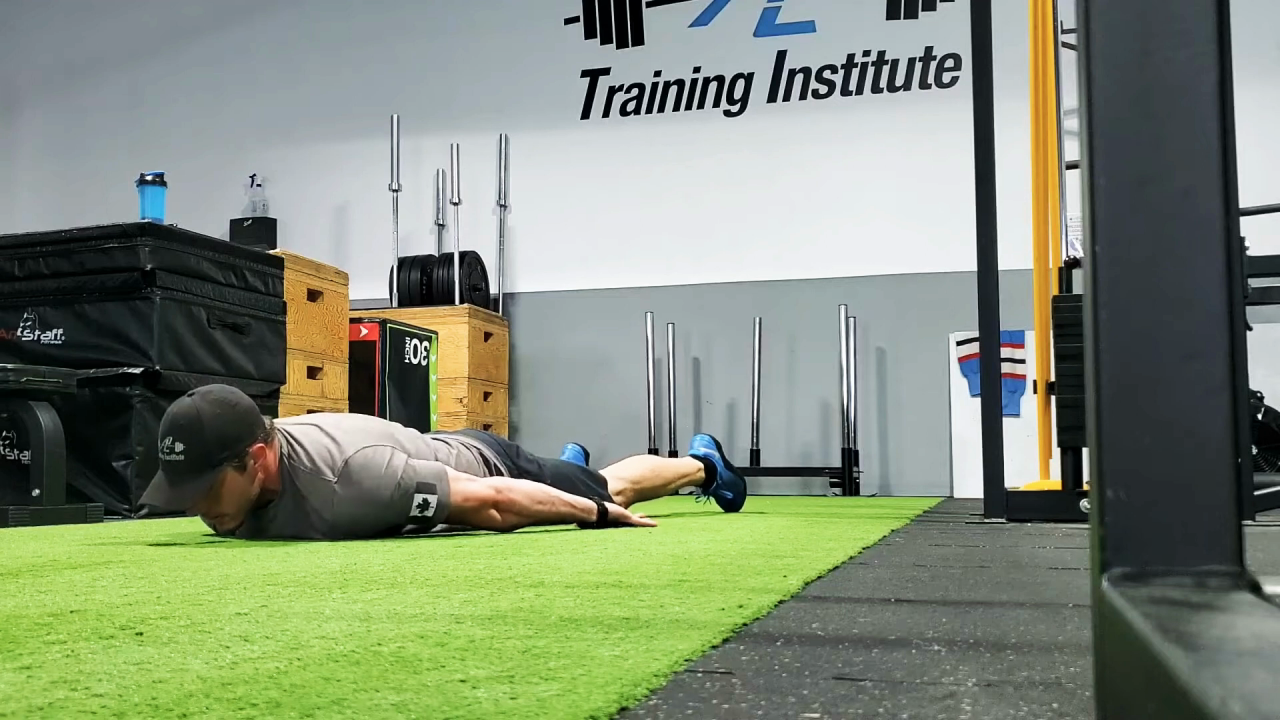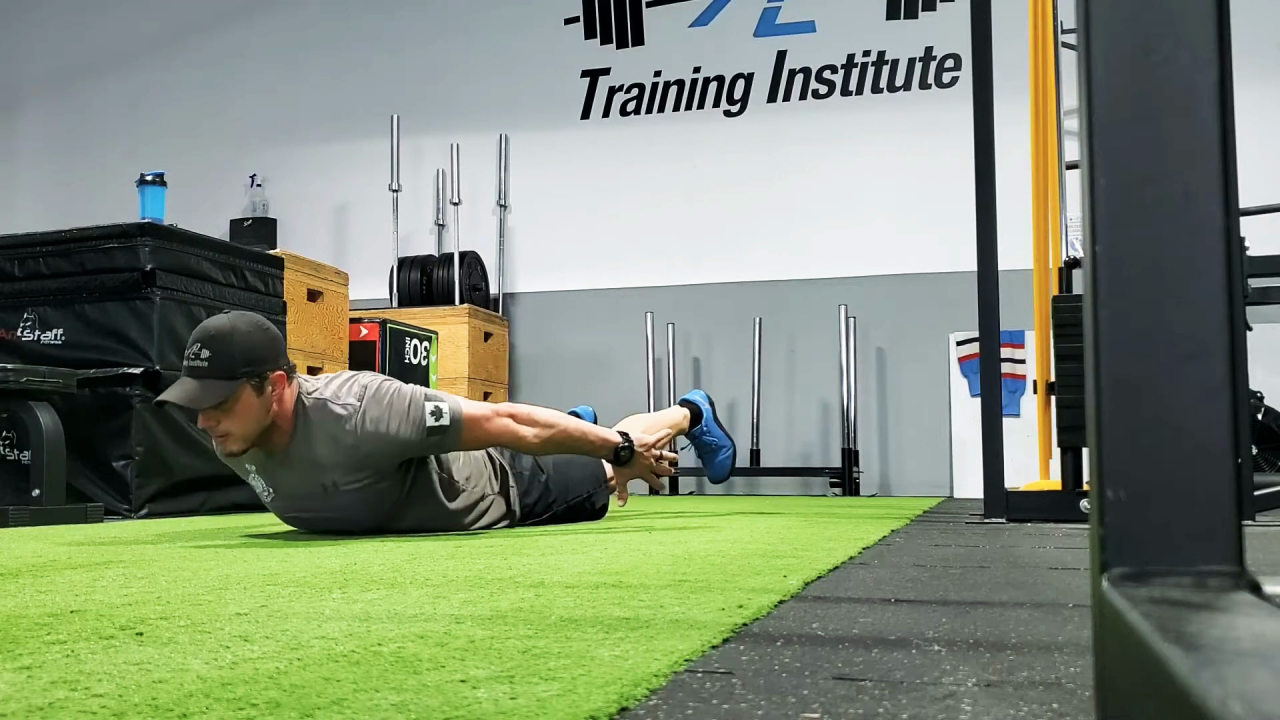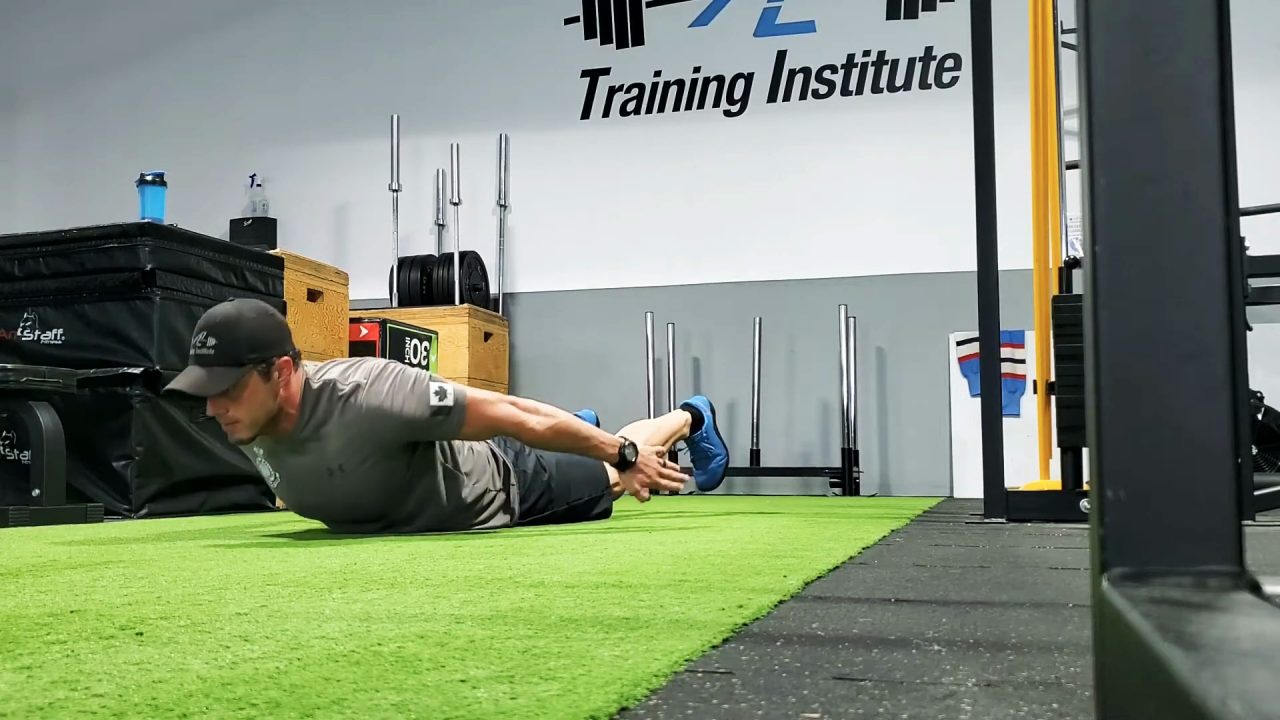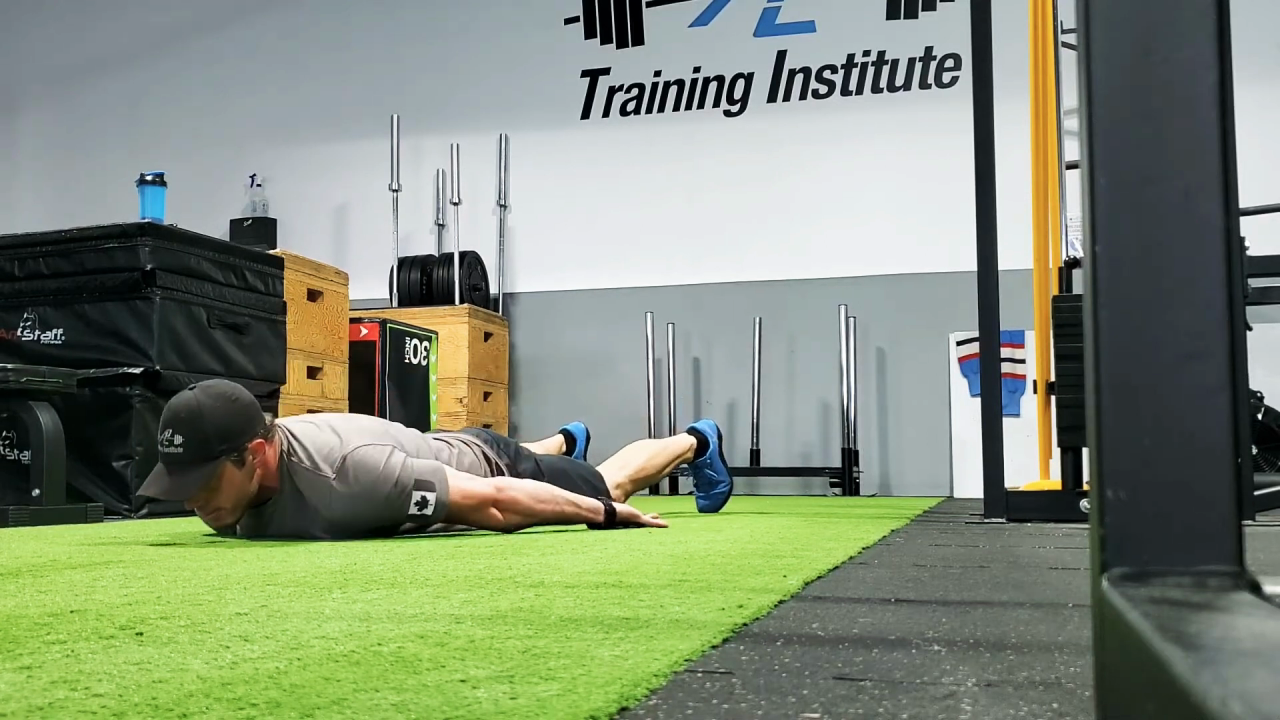
dt=1s
person 1, frame 1
left shoulder: (342, 477)
right shoulder: (232, 476)
left elbow: (493, 500)
left wrist: (602, 516)
left hip: (484, 474)
right hip: (439, 459)
left knee: (611, 490)
left ankle: (703, 464)
right ankle: (569, 461)
person 1, frame 2
left shoulder: (359, 414)
right shoulder: (232, 443)
left elbow: (505, 421)
left wrist: (623, 451)
left hip: (496, 496)
right hip: (434, 475)
left knee: (604, 474)
left ankle: (689, 415)
right ankle: (575, 420)
person 1, frame 3
left shoulder: (364, 398)
right shoulder: (249, 420)
left elbow: (512, 414)
left wrist: (625, 459)
left hip: (498, 496)
left knee: (604, 477)
left ankle: (690, 420)
right ankle: (578, 423)
person 1, frame 4
left shoulder: (344, 475)
right shoulder: (237, 464)
left elbow: (495, 501)
left wrist: (611, 515)
left hip: (486, 473)
right hip: (438, 454)
left knee: (607, 486)
left ankle: (696, 443)
right ankle: (563, 441)
